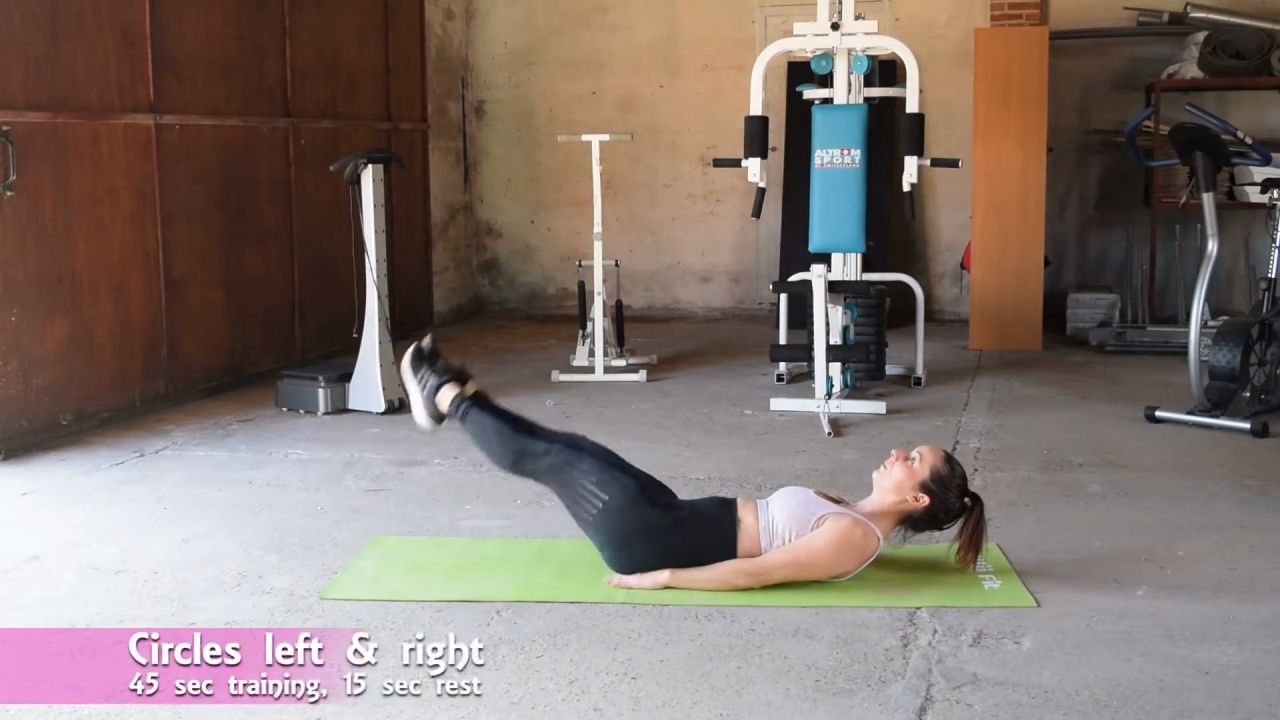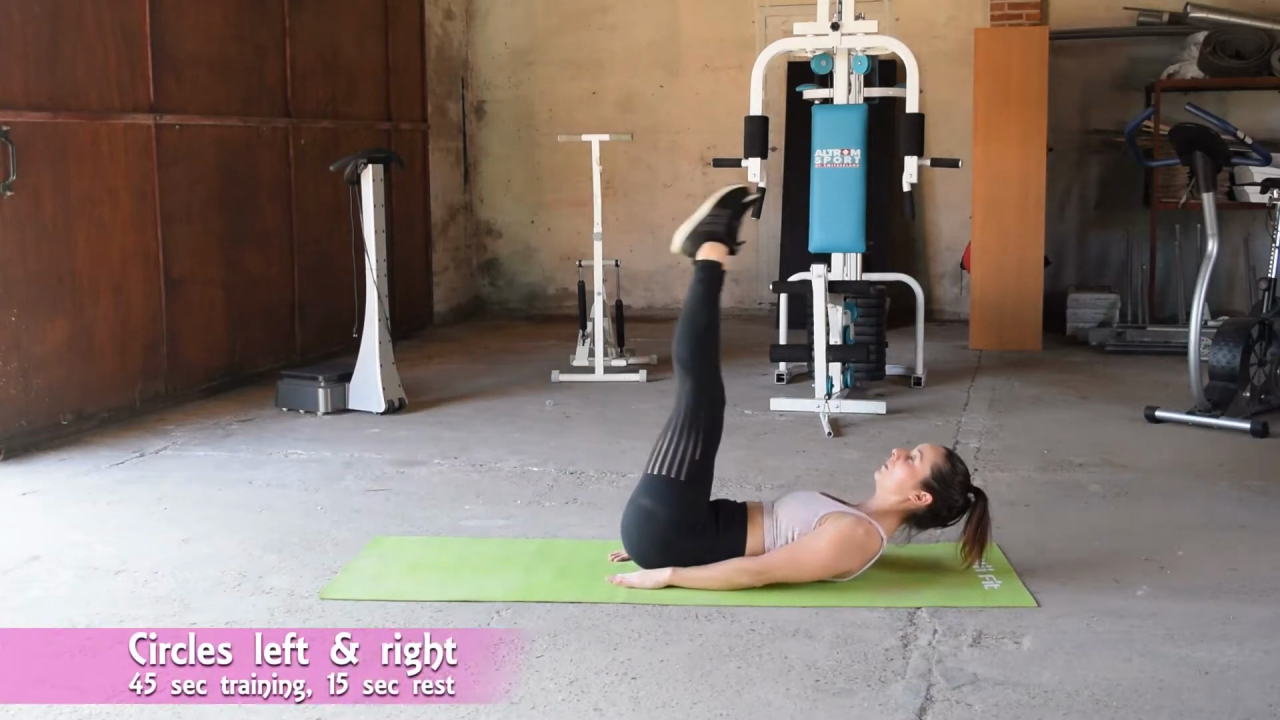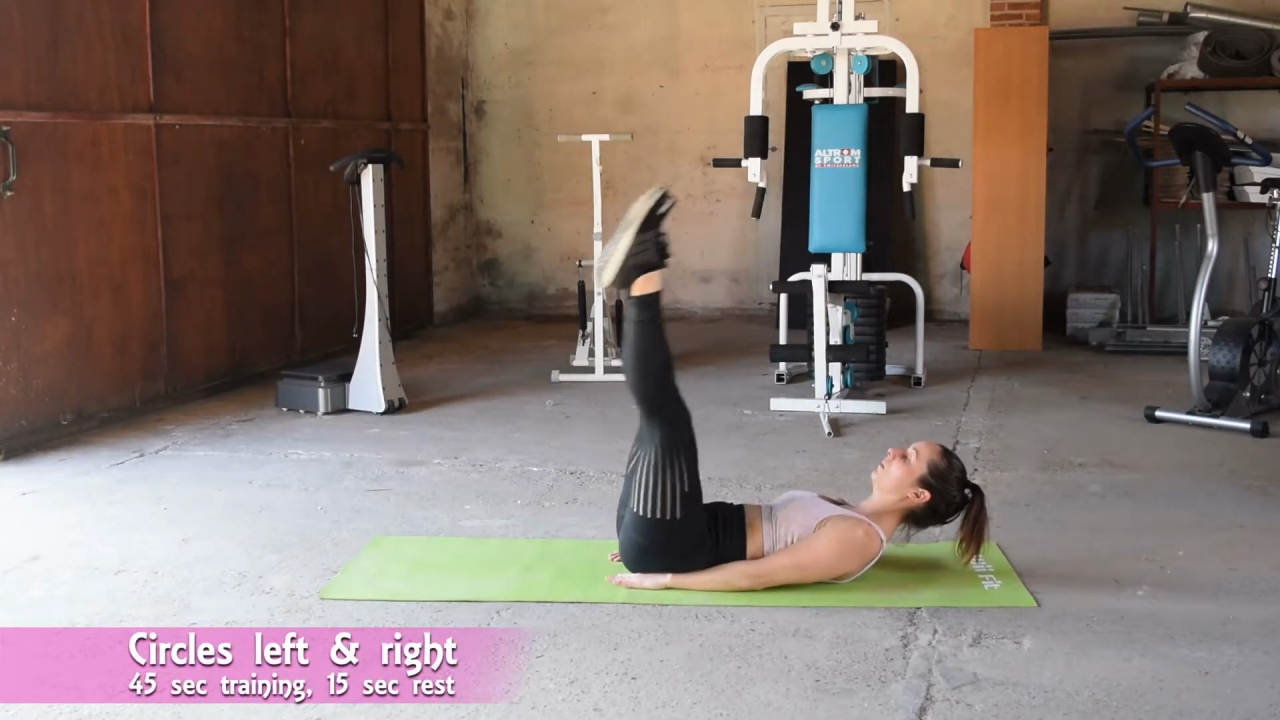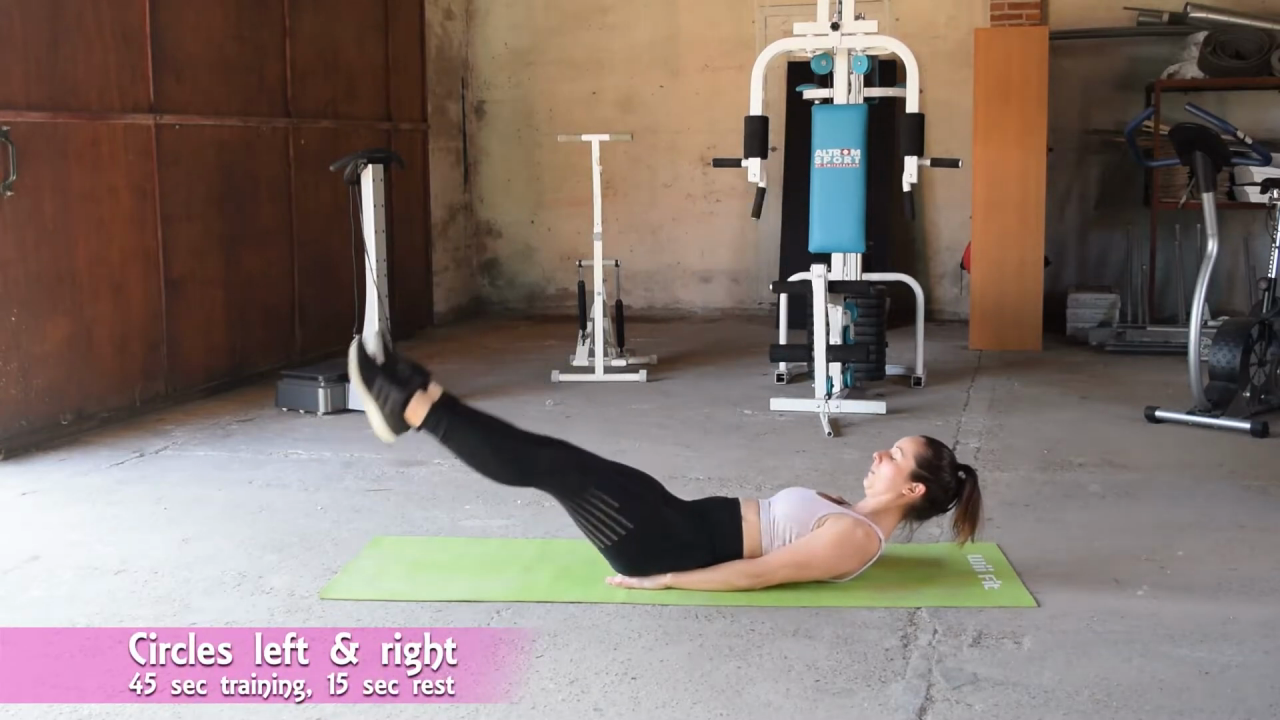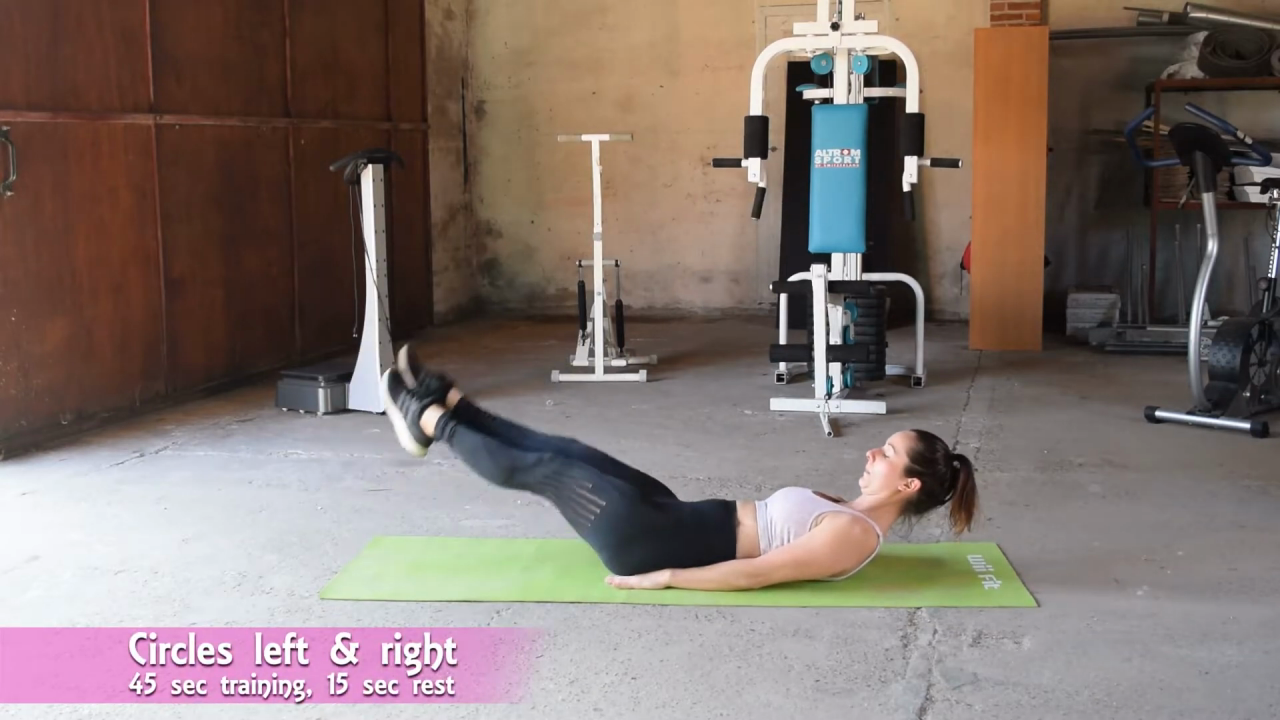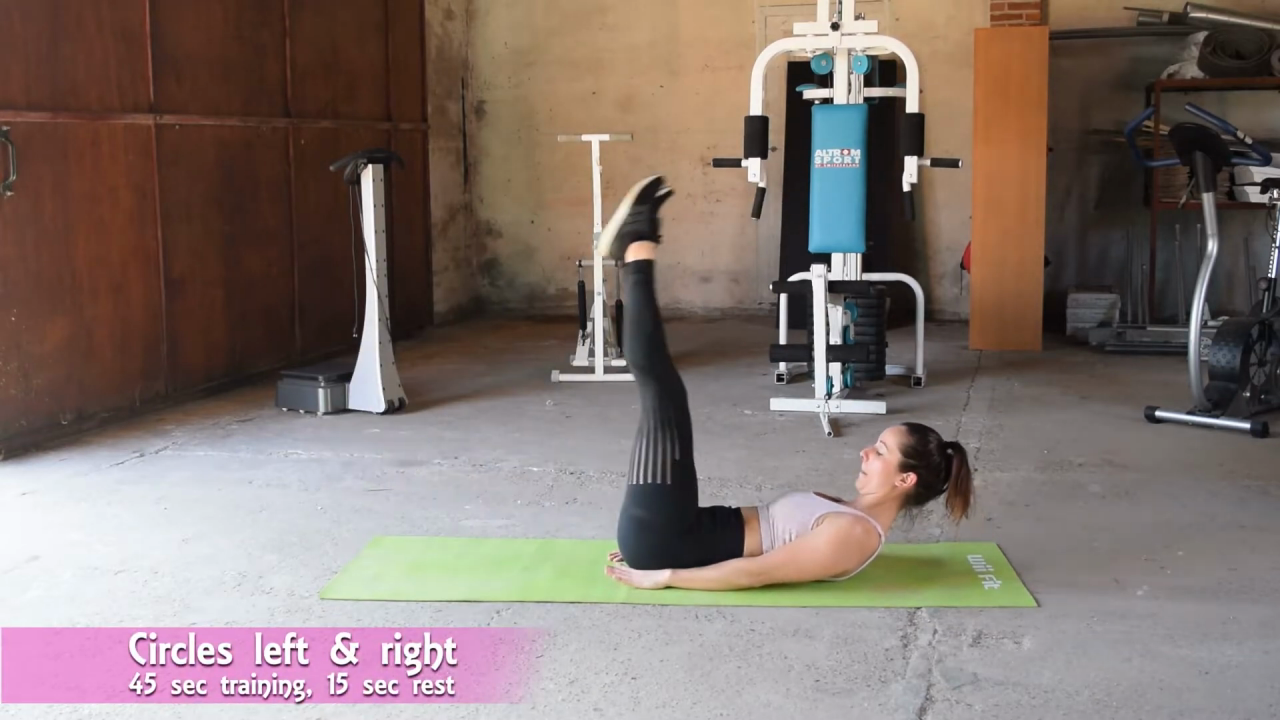
dt=0.4s
person 1, frame 1
left shoulder: (854, 538)
right shoulder: (851, 512)
left elbow: (758, 572)
left wrist: (663, 576)
left hip: (662, 541)
right hip: (688, 520)
left knee: (554, 459)
right knee: (574, 450)
left ankle: (448, 397)
right ankle: (460, 392)
person 1, frame 2
left shoulder: (857, 536)
right shoulder: (853, 515)
left elbow: (760, 572)
left wrist: (664, 575)
left hip: (666, 541)
left knee: (699, 388)
left ankle: (712, 248)
right ankle: (710, 250)
person 1, frame 3
left shoulder: (857, 539)
right shoulder: (851, 514)
left elbow: (759, 575)
left wrist: (662, 578)
left knee: (664, 418)
left ankle: (643, 273)
right ankle: (642, 273)
person 1, frame 4
left shoulder: (856, 537)
right shoulder: (851, 513)
left elbow: (759, 573)
left wrist: (664, 577)
left hip: (670, 543)
right hip: (677, 525)
left knee: (551, 465)
right knee: (562, 462)
left ankle: (411, 404)
right ankle: (416, 397)
person 1, frame 5
left shoulder: (854, 535)
right shoulder: (851, 513)
left elbow: (758, 572)
left wrist: (663, 577)
left hip: (663, 544)
right hip: (689, 521)
left knee: (548, 469)
right knee: (566, 455)
left ankle: (432, 418)
right ankle: (444, 404)
person 1, frame 6
left shoulder: (856, 534)
right shoulder: (853, 511)
left elbow: (756, 574)
left wrist: (659, 576)
left hip: (669, 543)
right hip: (679, 535)
left knee: (659, 386)
left ankle: (638, 248)
